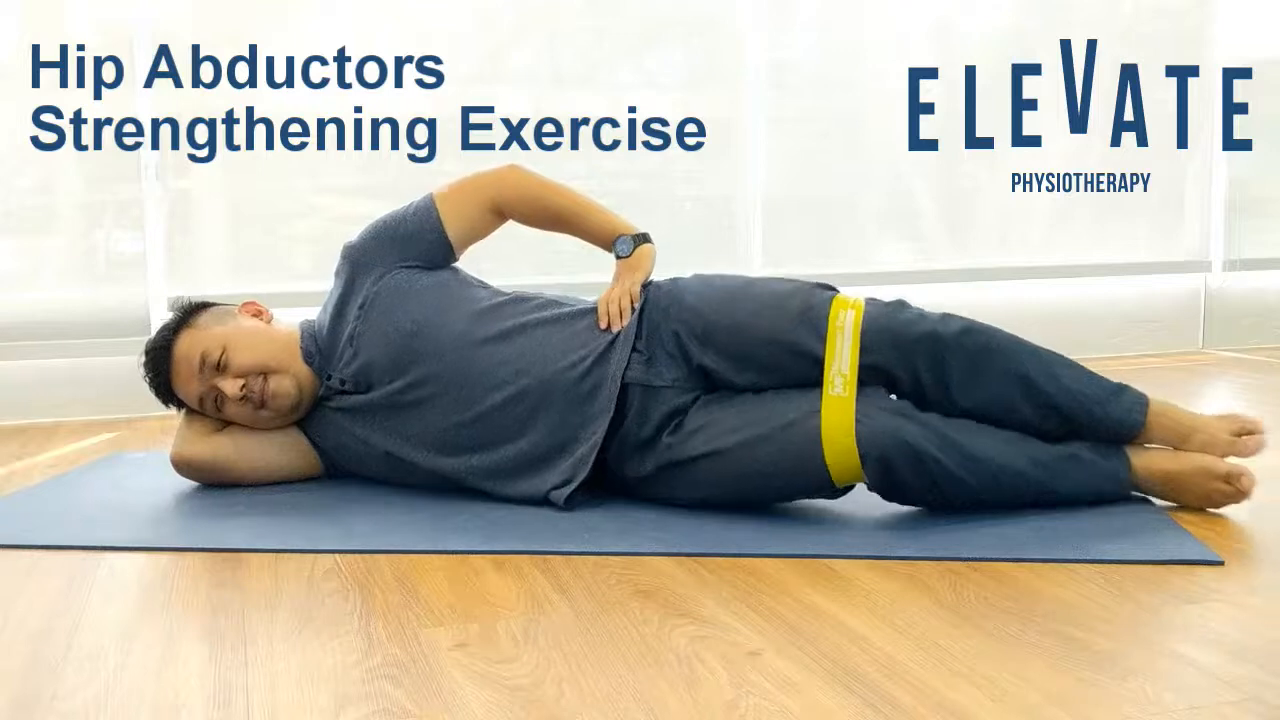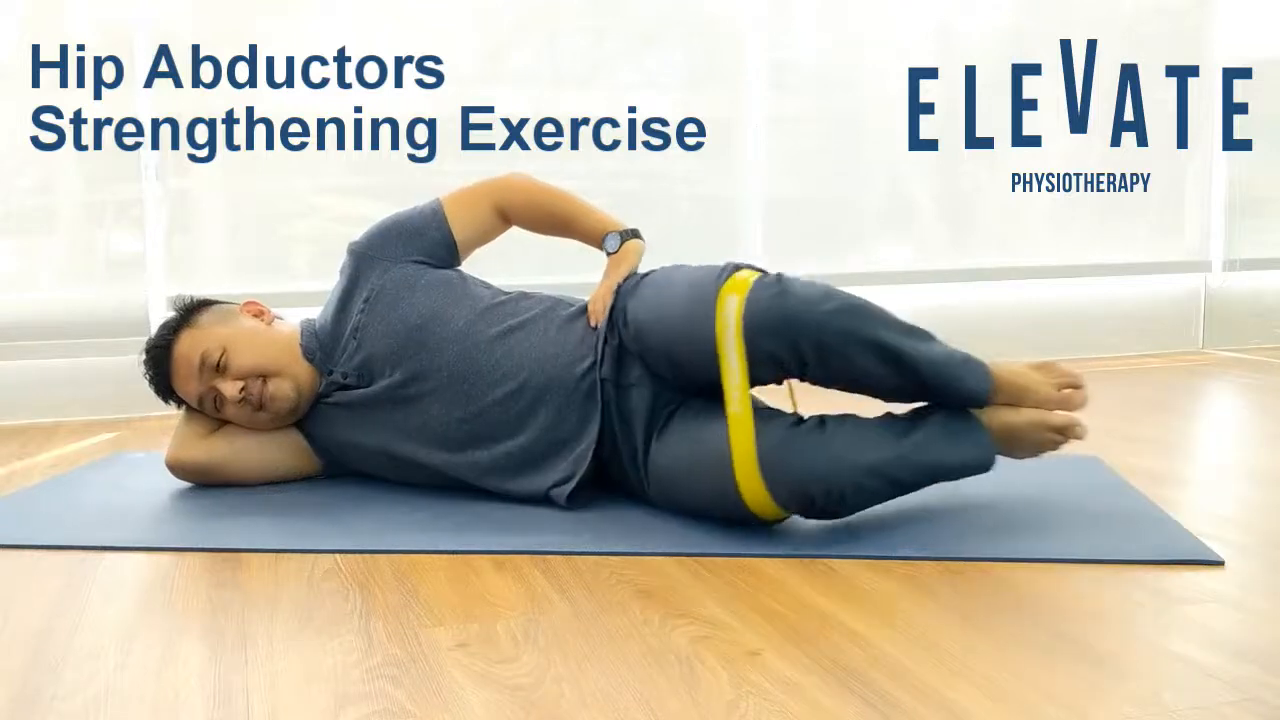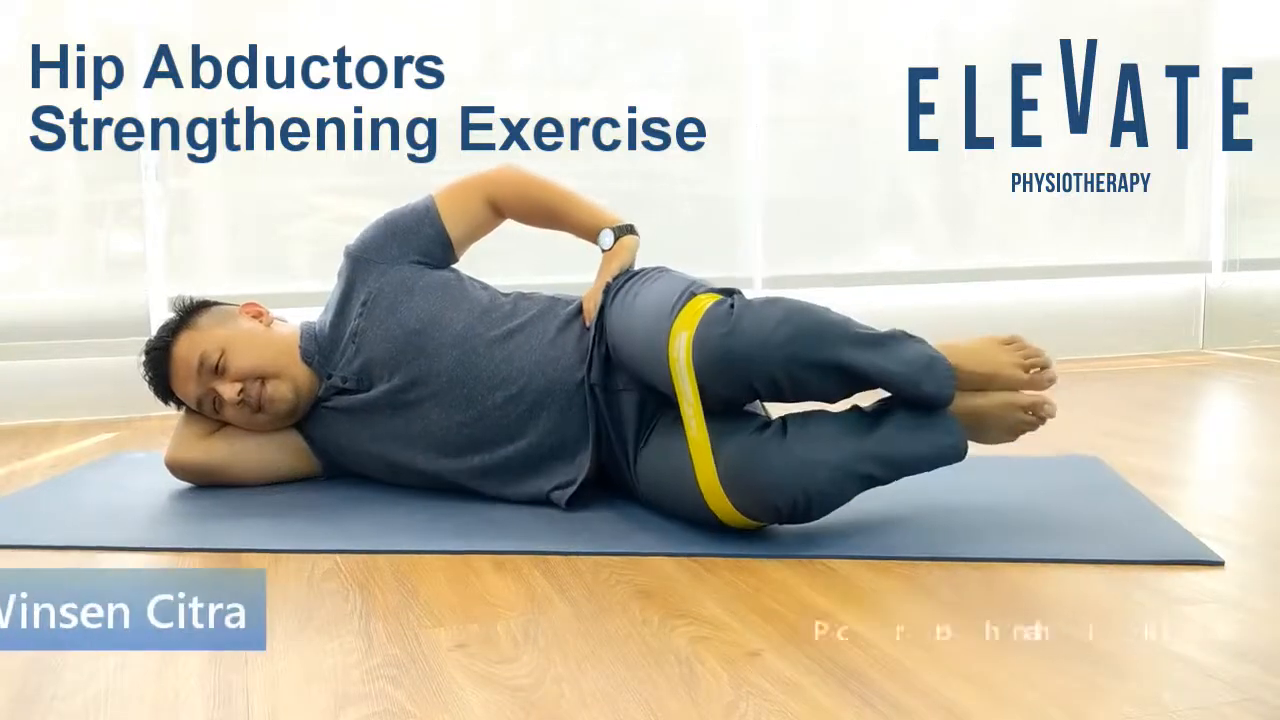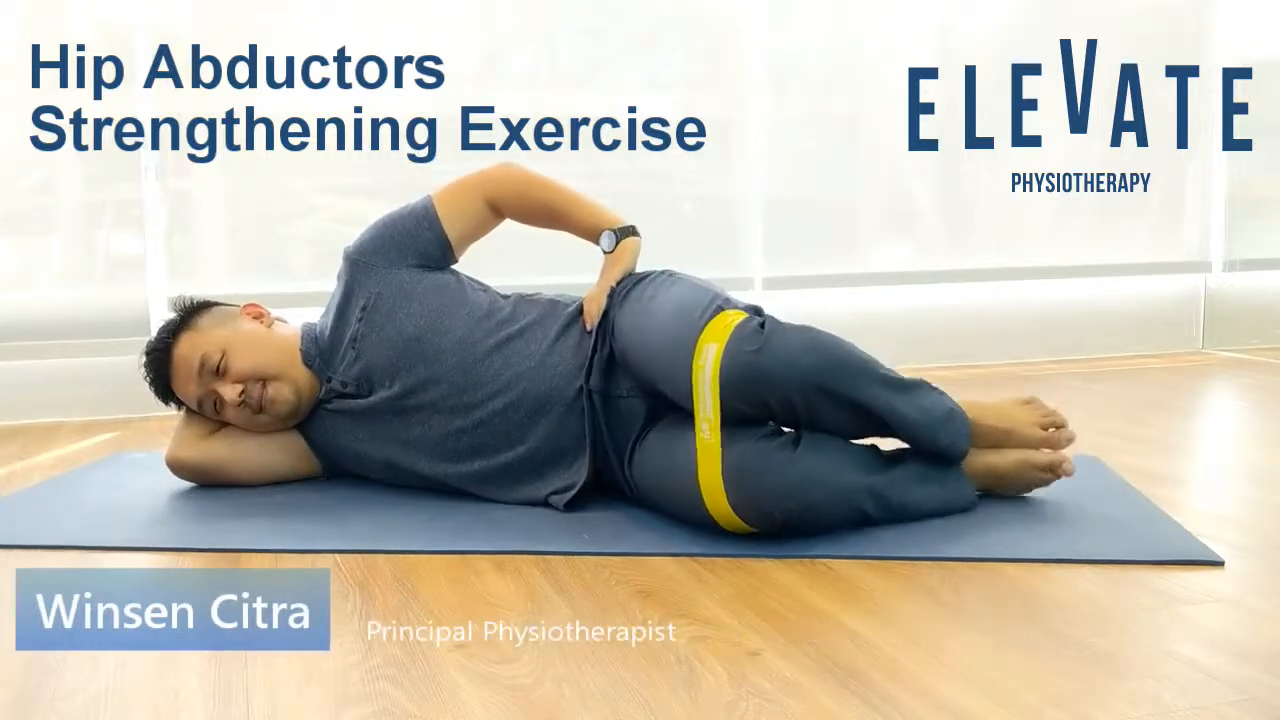
dt=0.4s
person 1, frame 1
left shoulder: (369, 270)
right shoulder: (331, 438)
left elbow: (503, 182)
left wrist: (631, 246)
left hip: (659, 338)
right hip: (654, 460)
left knee: (893, 341)
right knee: (884, 437)
left ankle: (1148, 420)
right ankle: (1131, 472)
person 1, frame 2
left shoulder: (374, 268)
right shoulder: (327, 435)
left elbow: (509, 192)
left wrist: (622, 242)
left hip: (636, 328)
right hip: (639, 448)
left knee: (761, 313)
right knee: (802, 466)
left ankle: (972, 379)
right ankle: (980, 432)
person 1, frame 3
left shoulder: (371, 267)
right shoulder: (327, 435)
left elbow: (499, 184)
left wrist: (616, 236)
left hip: (627, 329)
right hip: (627, 453)
left knee: (725, 348)
right knee: (771, 477)
left ankle: (938, 370)
right ankle: (952, 424)
person 1, frame 4
left shoulder: (371, 268)
right shoulder: (330, 437)
left elbow: (499, 182)
left wrist: (616, 236)
left hip: (631, 328)
right hip: (626, 454)
left knee: (753, 364)
right knee: (766, 484)
left ankle: (955, 421)
right ankle: (959, 473)
